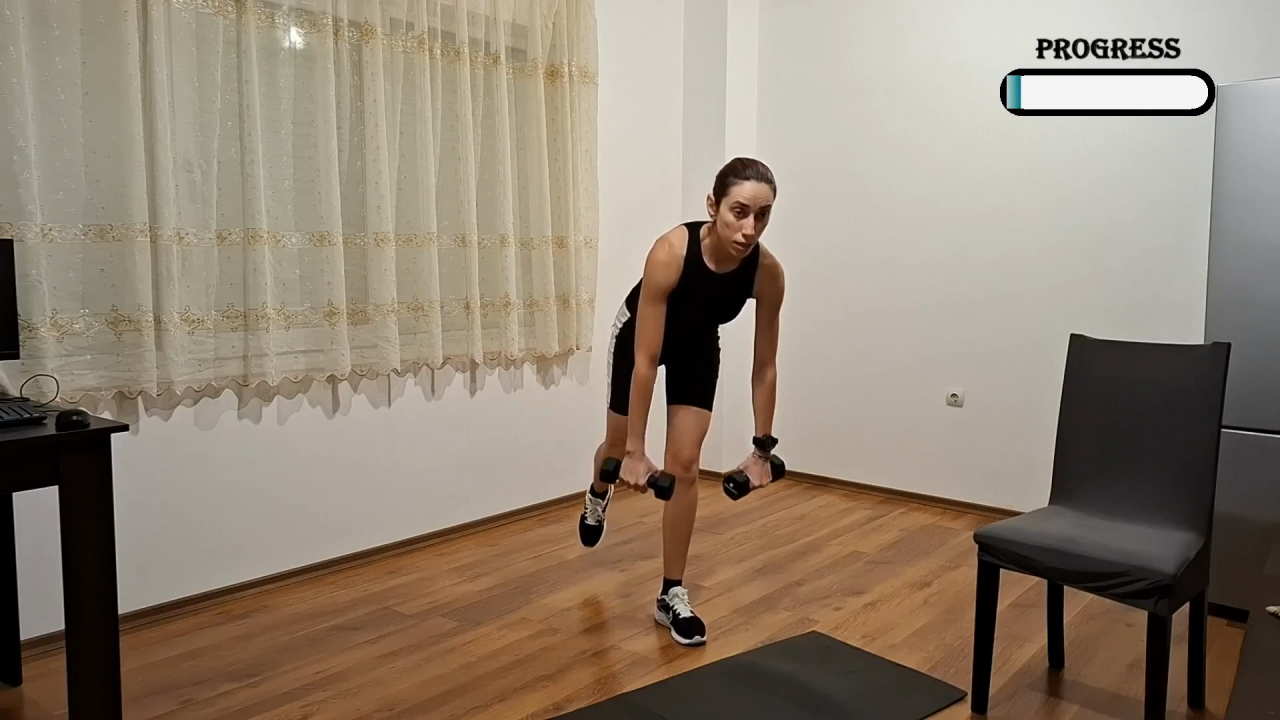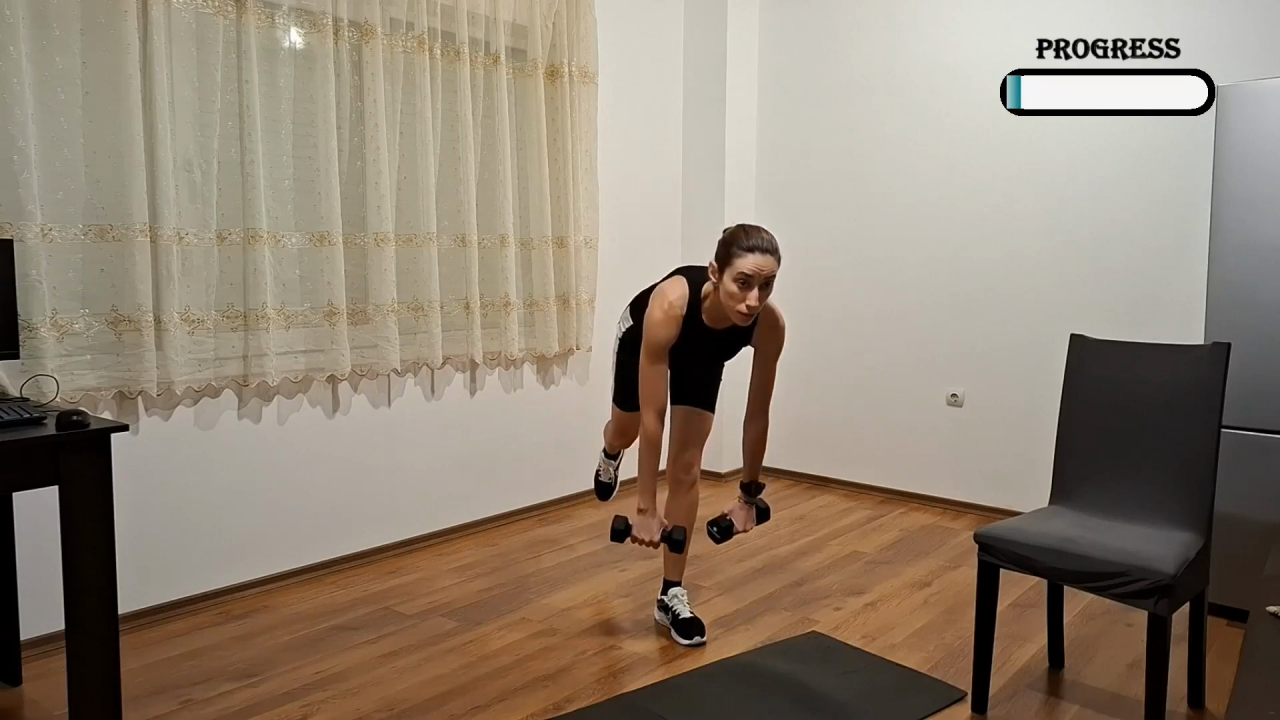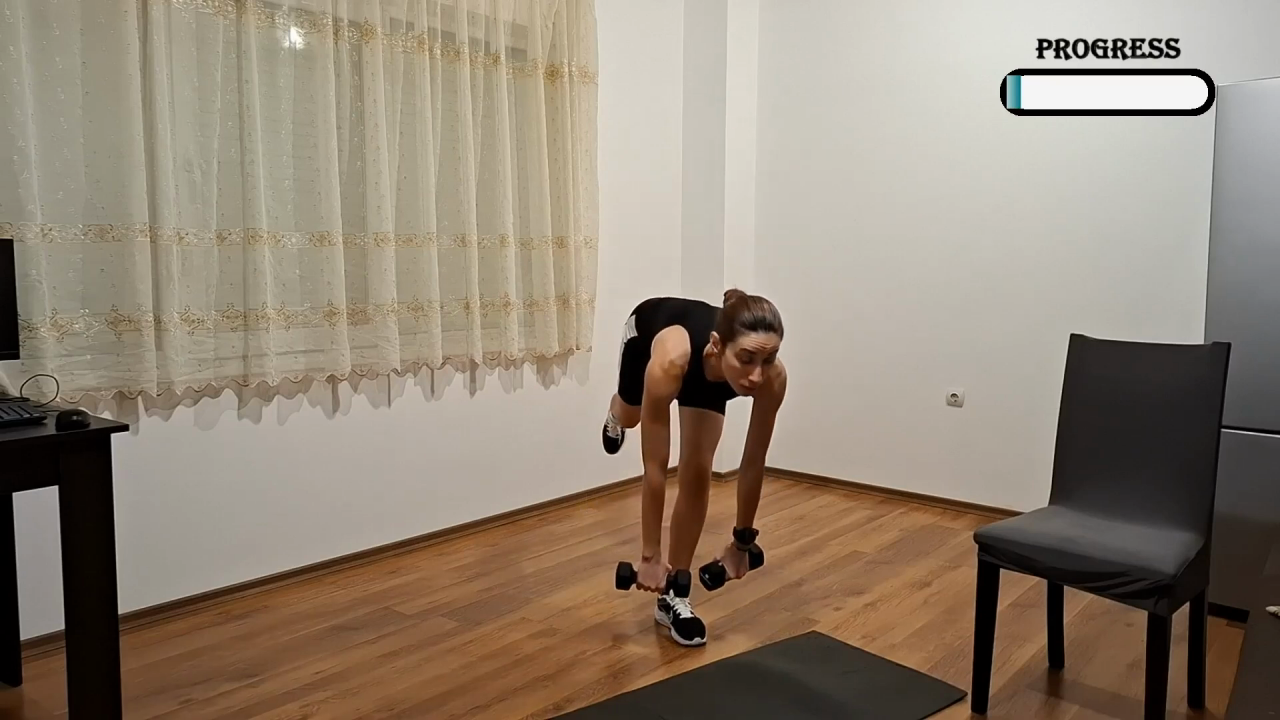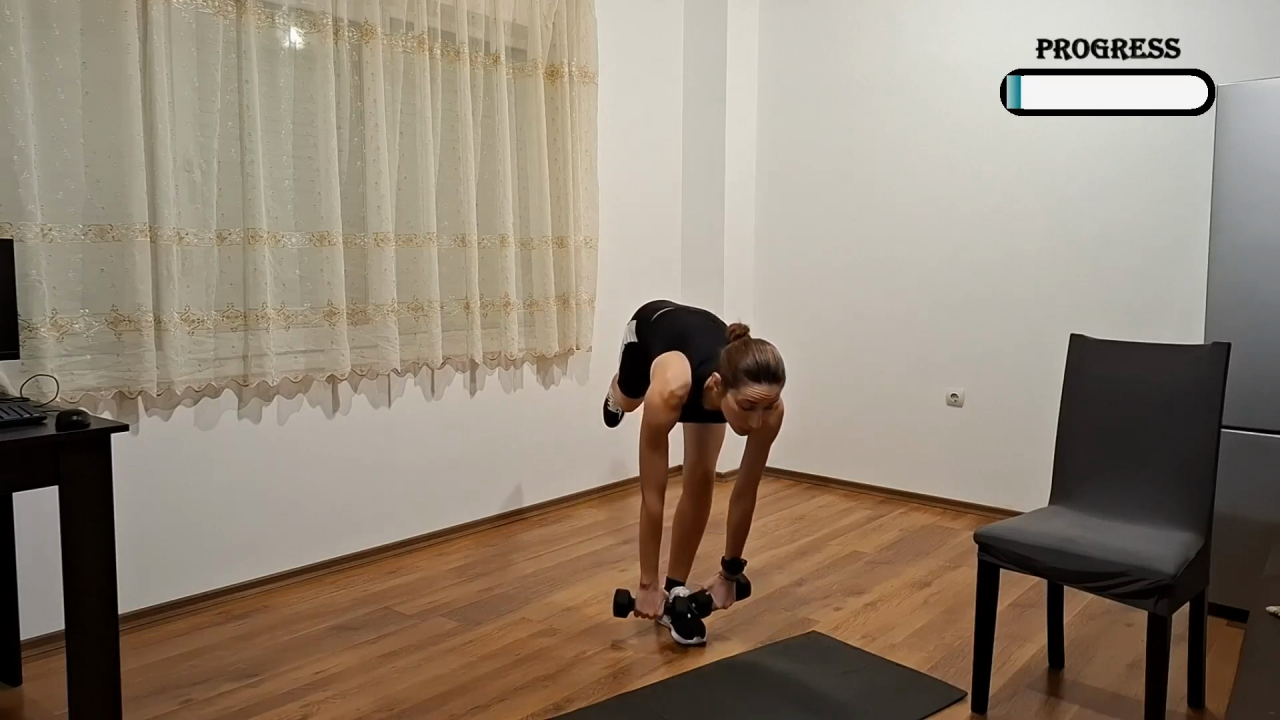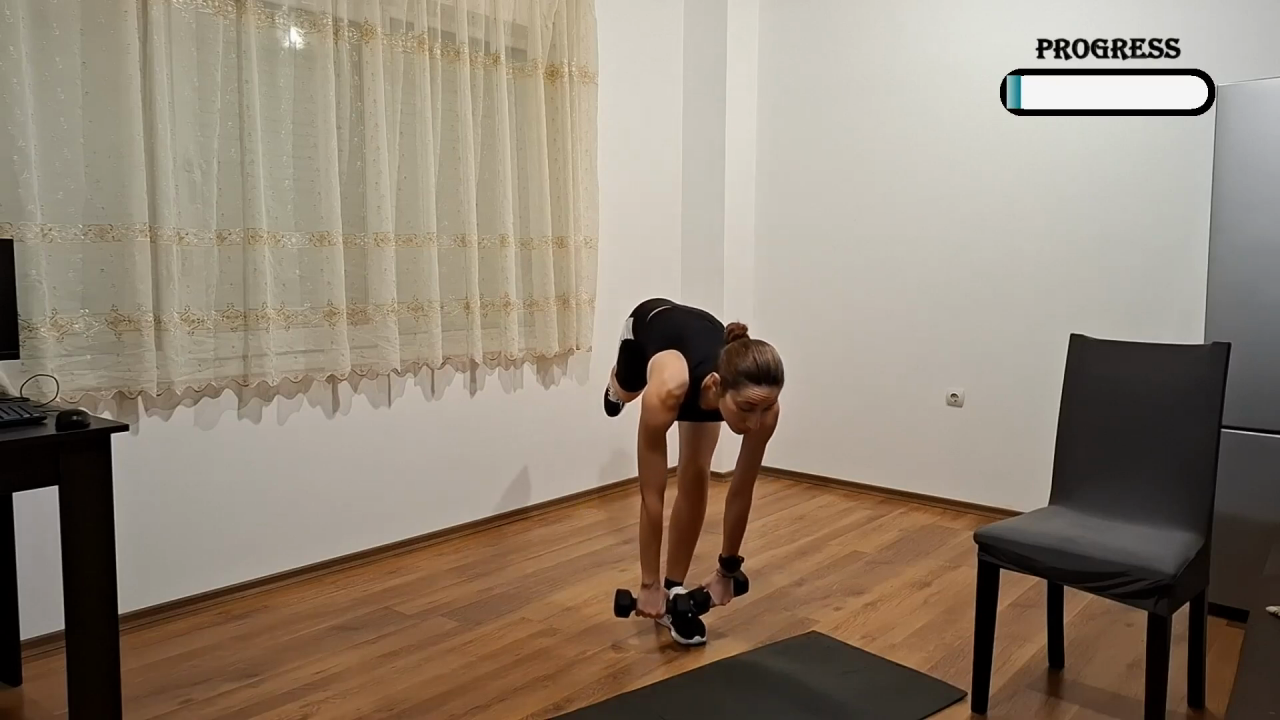
dt=0.4s
person 1, frame 1
left shoulder: (767, 271)
right shoulder: (671, 251)
left elbow: (765, 367)
right elbow: (646, 360)
left wrist: (763, 447)
right wrist: (635, 451)
left hip: (699, 347)
right hip: (638, 336)
left knee: (684, 465)
right knee: (619, 450)
left ankle: (672, 594)
right ankle: (598, 493)
person 1, frame 2
left shoulder: (770, 324)
right shoulder: (669, 305)
left elbow: (757, 415)
right elbow: (652, 417)
left wrist: (749, 493)
right wrist: (645, 508)
left hip: (703, 359)
right hip: (642, 336)
left knee: (686, 469)
right knee: (625, 434)
left ankle: (672, 595)
right ankle: (610, 454)
person 1, frame 3
left shoulder: (772, 377)
right shoulder: (670, 361)
left elbow: (753, 464)
right elbow: (655, 469)
left wrist: (742, 541)
right wrist: (649, 555)
right hip: (647, 328)
left knee: (698, 471)
right knee: (631, 416)
left ankle: (674, 596)
right ankle: (615, 418)
person 1, frame 4
left shoulder: (768, 405)
right shoulder: (670, 390)
left elbow: (745, 493)
right elbow: (653, 497)
left wrist: (730, 572)
right wrist: (647, 584)
left hip: (705, 330)
right hip: (652, 326)
left knee: (701, 479)
right knee: (628, 402)
left ankle: (676, 591)
right ankle: (616, 398)
person 1, frame 5
left shoulder: (762, 405)
right shoulder: (668, 389)
left elbow: (741, 492)
right elbow: (652, 497)
left wrist: (727, 570)
right wrist: (649, 583)
left hip: (702, 329)
right hip: (650, 324)
left knee: (696, 477)
right knee: (627, 392)
left ankle: (676, 590)
right ankle: (616, 387)
